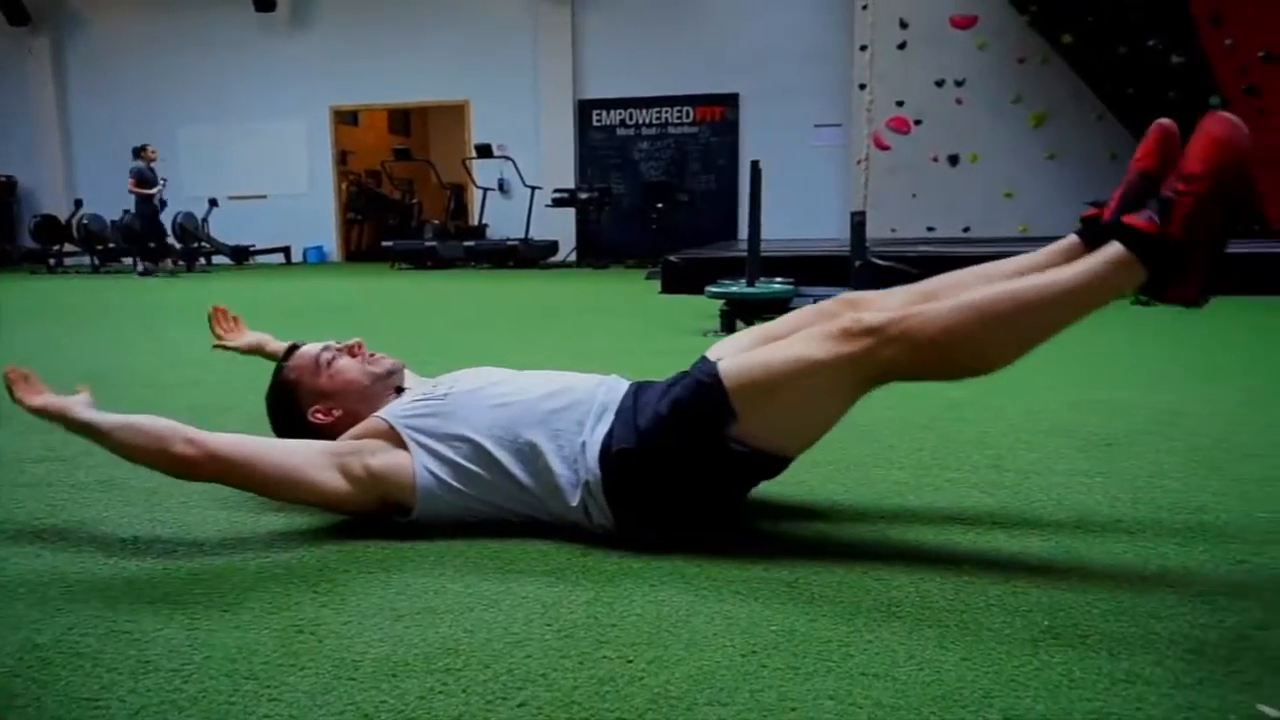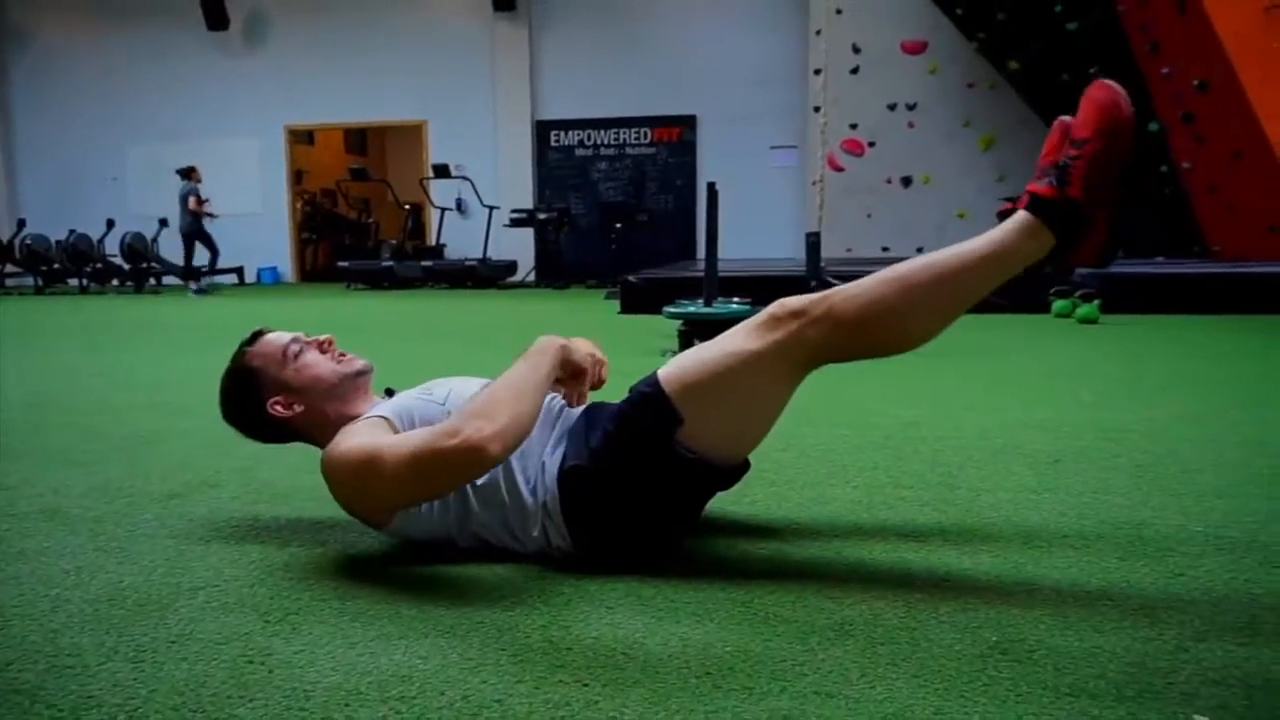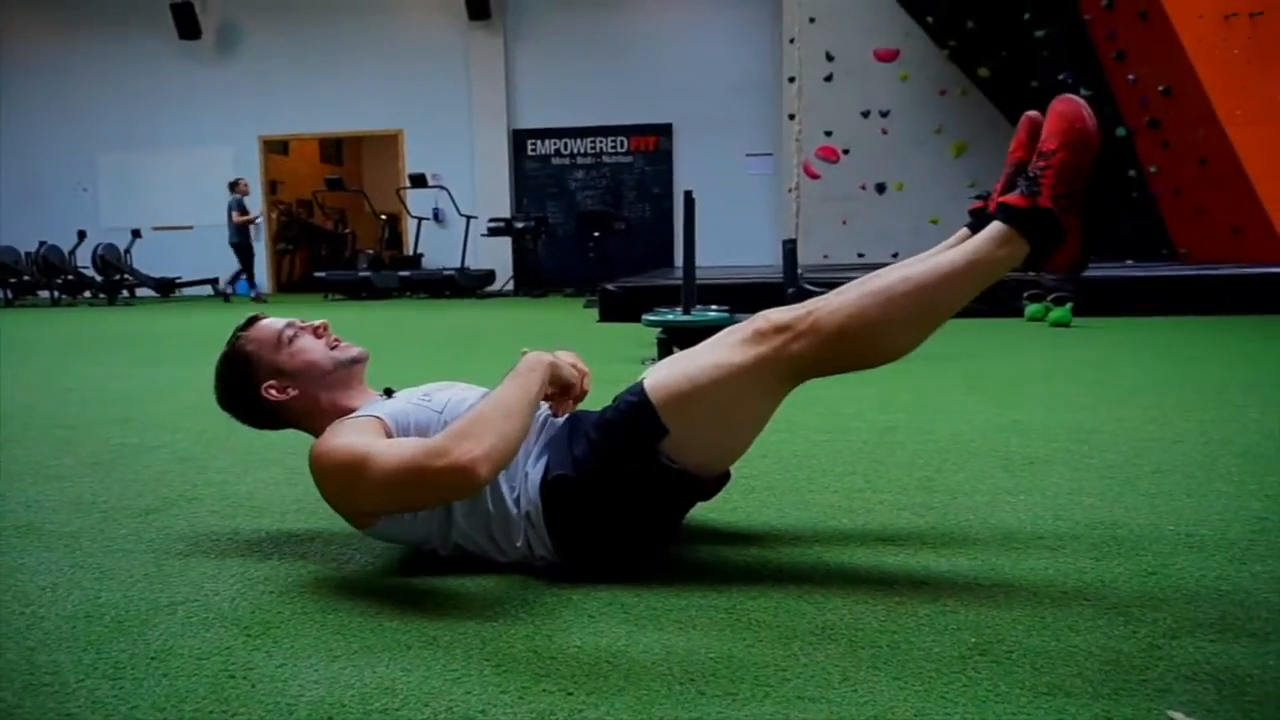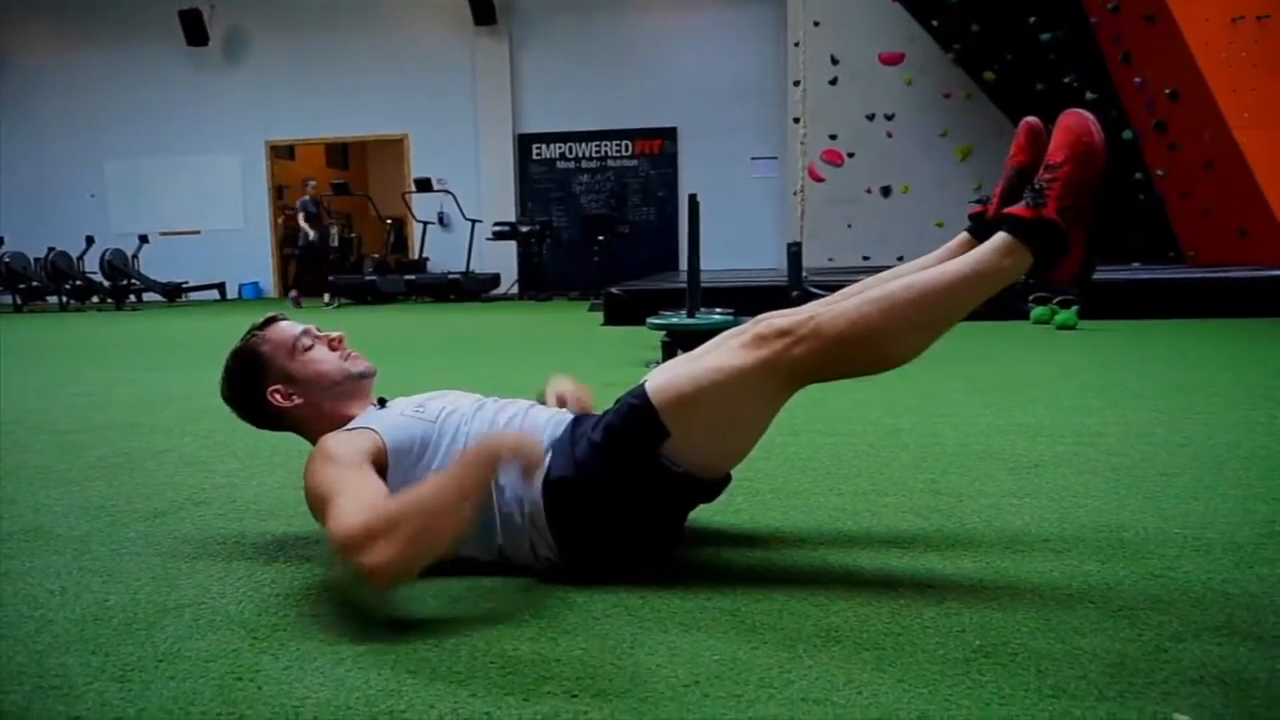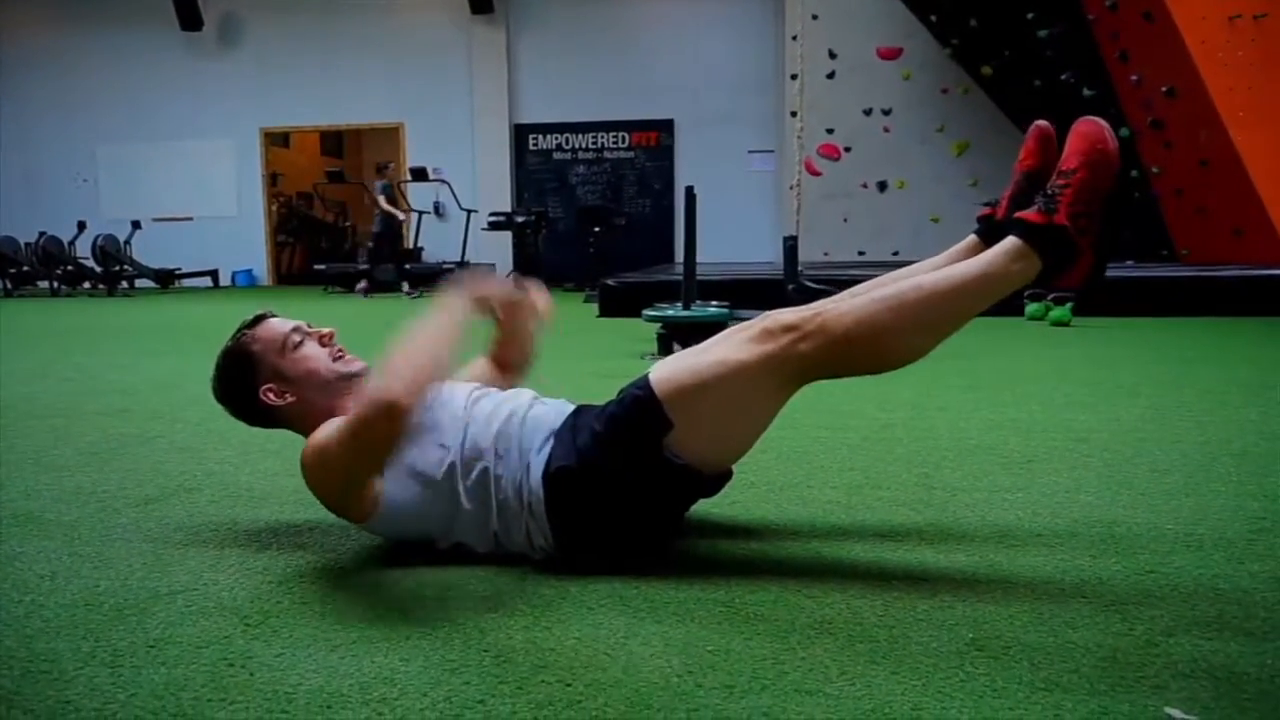
dt=1s
person 1, frame 1
left shoulder: (416, 405)
right shoulder: (360, 462)
left elbow: (348, 365)
right elbow: (199, 448)
left wrist: (259, 343)
left hip: (647, 416)
right hip: (644, 464)
left knee: (854, 310)
right knee: (874, 338)
left ankle: (1099, 243)
right ankle: (1144, 254)
person 1, frame 2
left shoulder: (393, 418)
right shoulder: (353, 458)
right elbow: (478, 445)
left wrist: (559, 369)
right wrist: (547, 350)
left hip: (611, 453)
right hip: (604, 486)
left knee: (802, 321)
right knee: (797, 323)
left ankle: (1032, 223)
right ankle: (1047, 222)
person 1, frame 3
left shoulder: (388, 413)
right shoulder: (343, 454)
right elbow: (467, 462)
left wrist: (548, 380)
right wrist: (534, 367)
left hip: (593, 463)
right hip: (587, 498)
left knee: (782, 327)
right knee: (784, 340)
left ankle: (992, 229)
right ankle: (1022, 234)
person 1, frame 4
left shoulder: (398, 422)
right shoulder: (340, 455)
right elbow: (377, 556)
left wrist: (556, 392)
right wrist: (493, 451)
left hip: (595, 458)
right hip: (591, 495)
left knee: (786, 329)
right knee: (788, 342)
left ankle: (991, 234)
right ankle: (1026, 244)
person 1, frame 5
left shoulder: (387, 421)
right shoulder: (332, 454)
left elbow: (499, 379)
right elbow: (391, 400)
left wrist: (511, 323)
right wrist: (461, 297)
left hip: (588, 454)
right hip: (587, 486)
left knee: (792, 325)
right knee: (794, 339)
left ankle: (1000, 239)
right ankle: (1035, 248)
